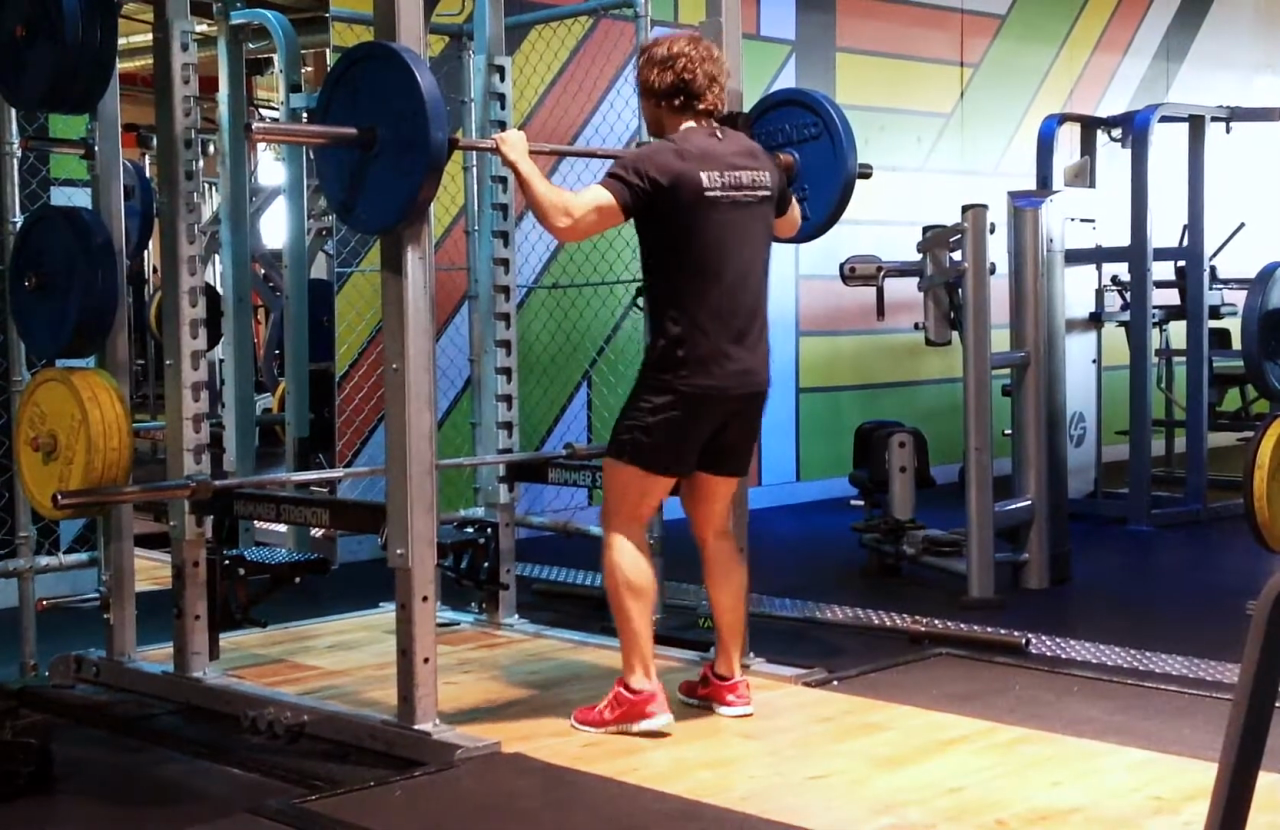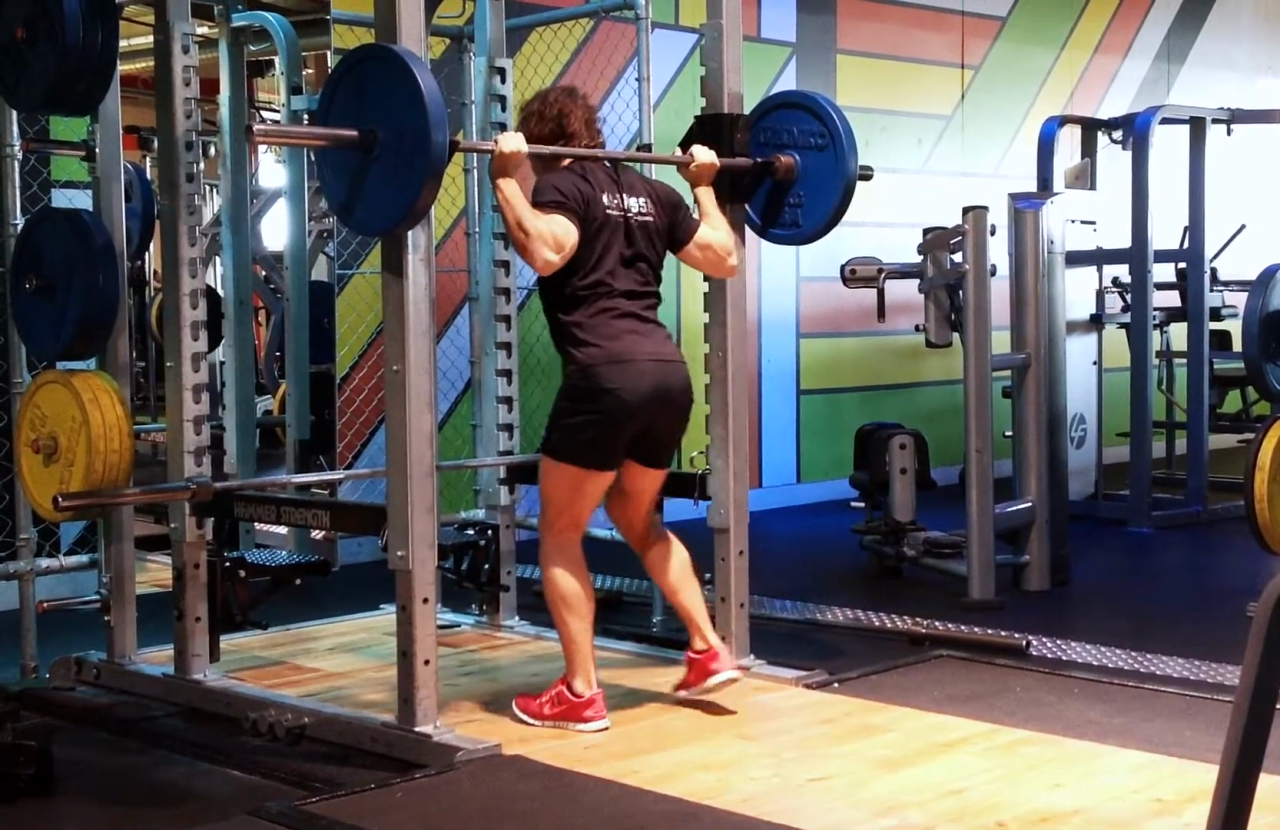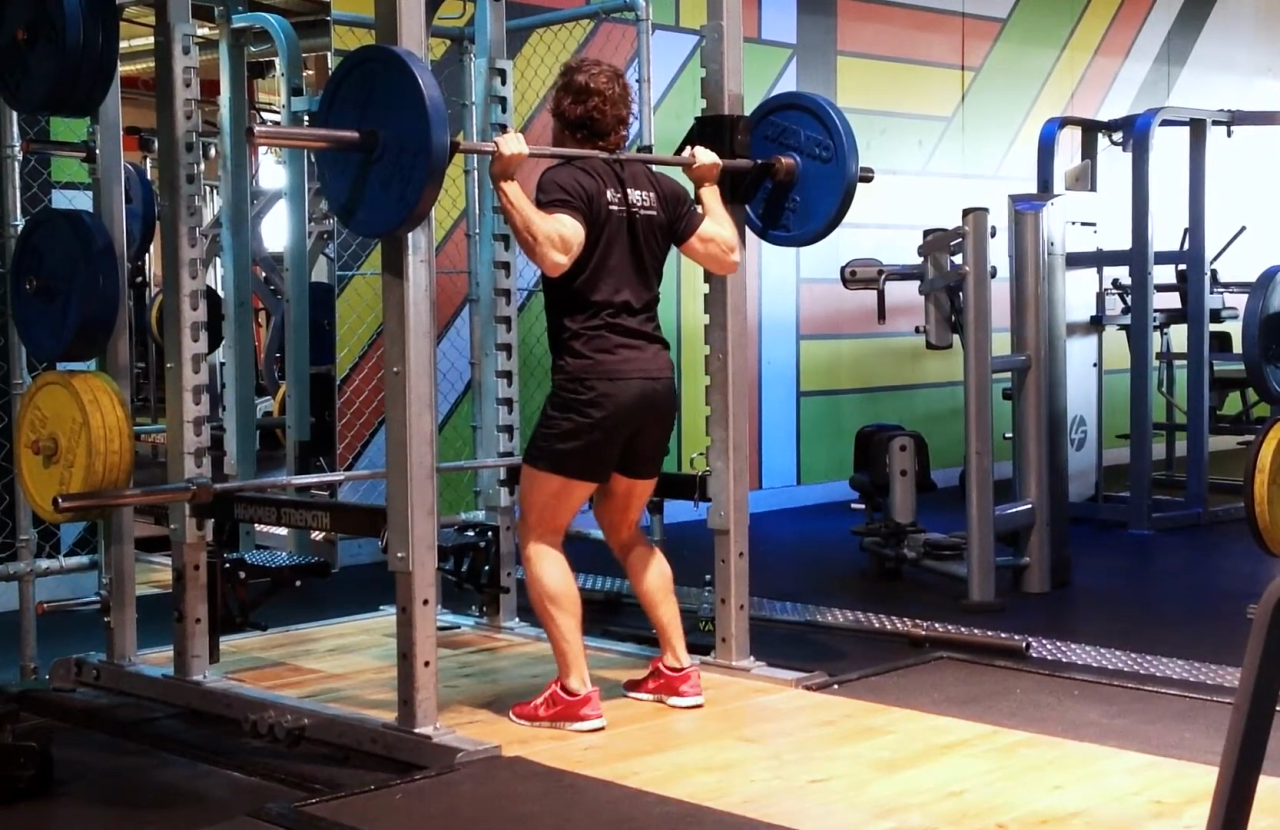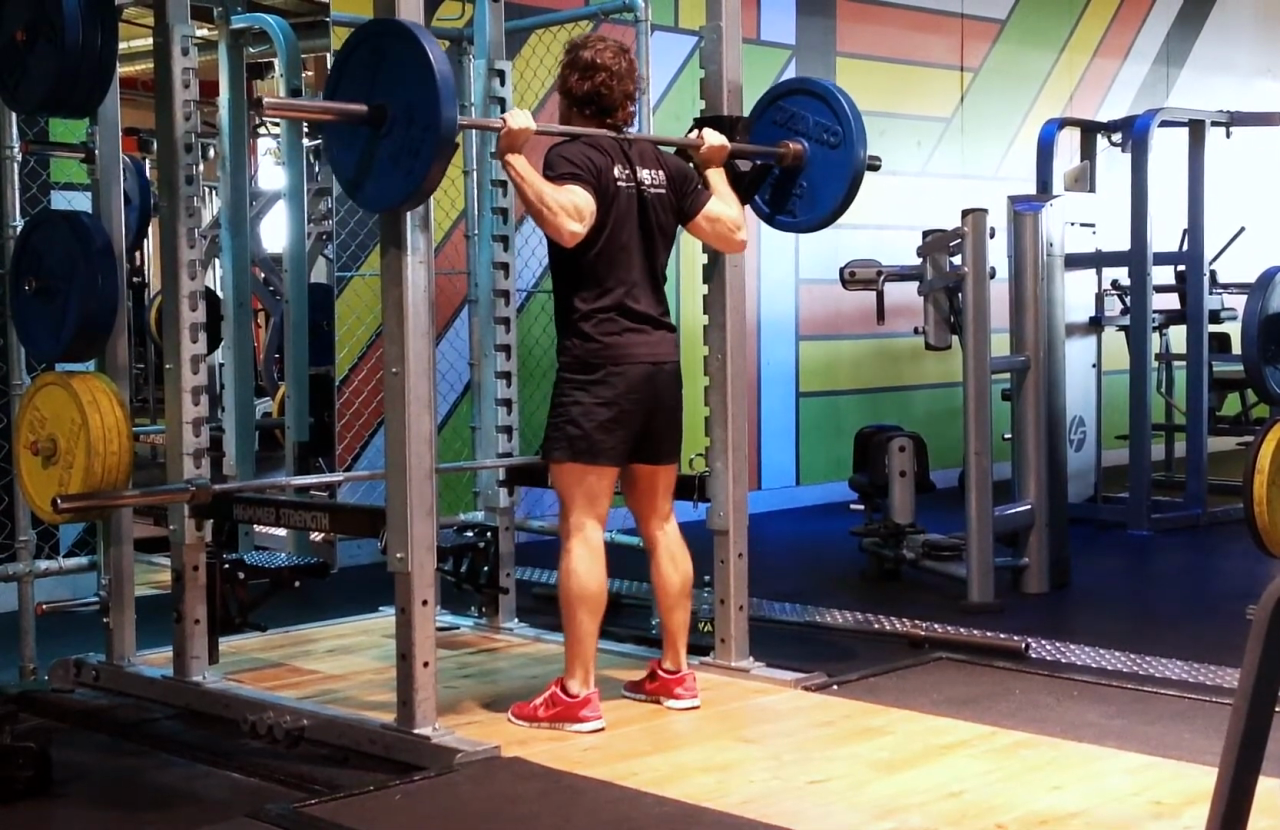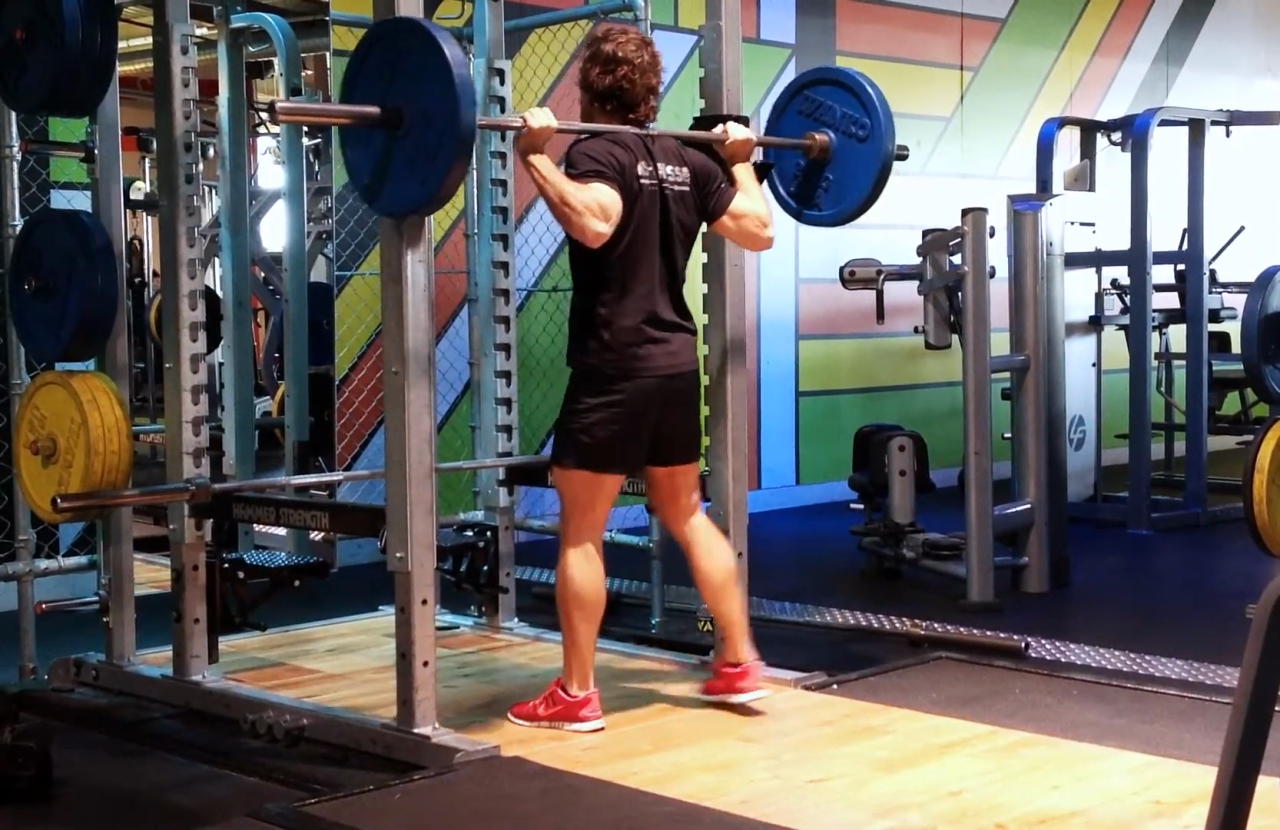
dt=1s
person 1, frame 1
left shoulder: (658, 161)
right shoulder: (755, 158)
left elbow: (565, 219)
right elbow: (789, 221)
left wrist: (518, 157)
left hip: (683, 378)
right hip: (748, 377)
left knee: (623, 525)
right knee: (711, 526)
left ankle: (638, 692)
right ankle: (727, 678)
person 1, frame 2
left shoulder: (560, 185)
right shoulder: (650, 191)
left elbow: (546, 253)
right elbow: (724, 259)
left wrist: (505, 179)
right wrist: (703, 186)
left hip: (605, 379)
right hip: (668, 375)
left knee: (560, 536)
right knee: (638, 521)
left ankle: (580, 693)
right ankle: (708, 650)
person 1, frame 3
left shoulder: (565, 180)
right shoulder: (658, 187)
left elbow: (555, 253)
right elbow: (726, 255)
left wrist: (507, 180)
right wrist: (708, 185)
left hip: (594, 384)
right hip: (655, 379)
left knee: (538, 536)
right knee: (625, 529)
left ankle: (575, 692)
right ankle: (678, 668)
person 1, frame 4
left shoulder: (572, 154)
right shoulder: (665, 166)
left elbow: (569, 222)
right elbow: (733, 233)
left wrist: (514, 156)
right wrist: (714, 166)
left hip: (600, 362)
right hip: (660, 359)
left knee: (582, 526)
right knee: (658, 522)
left ankle: (577, 693)
right ankle: (675, 673)
person 1, frame 5
left shoulder: (595, 153)
right shoulder: (690, 162)
left elbow: (595, 223)
right elbow: (759, 231)
left wrist: (536, 157)
right wrist: (741, 163)
left hip: (616, 368)
right hip: (679, 362)
left knee: (580, 535)
right knee: (688, 518)
left ankle: (575, 694)
right ankle: (740, 660)
